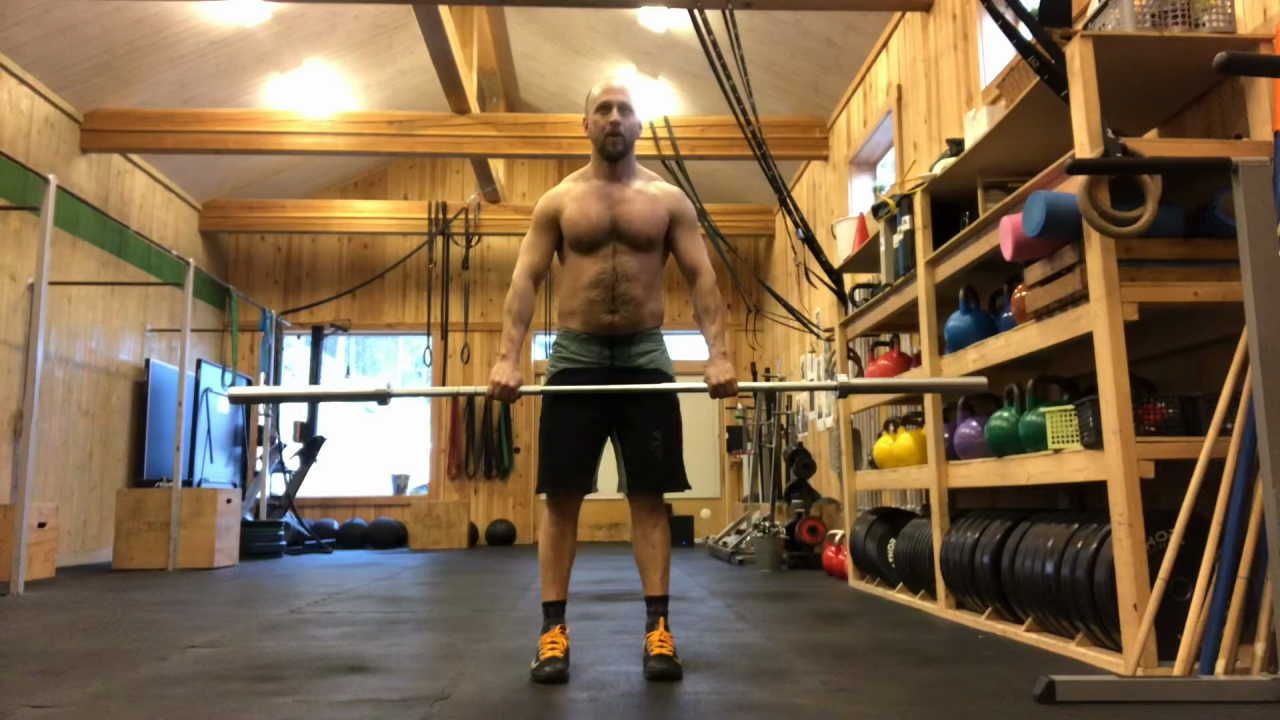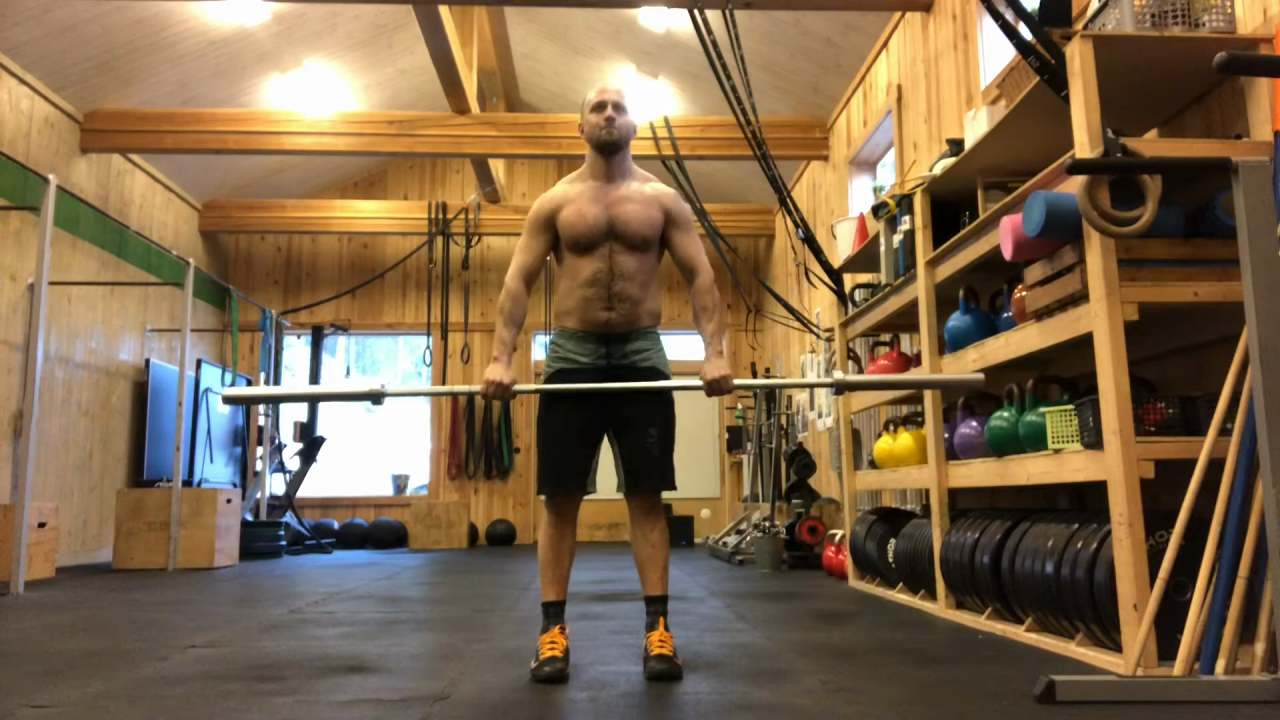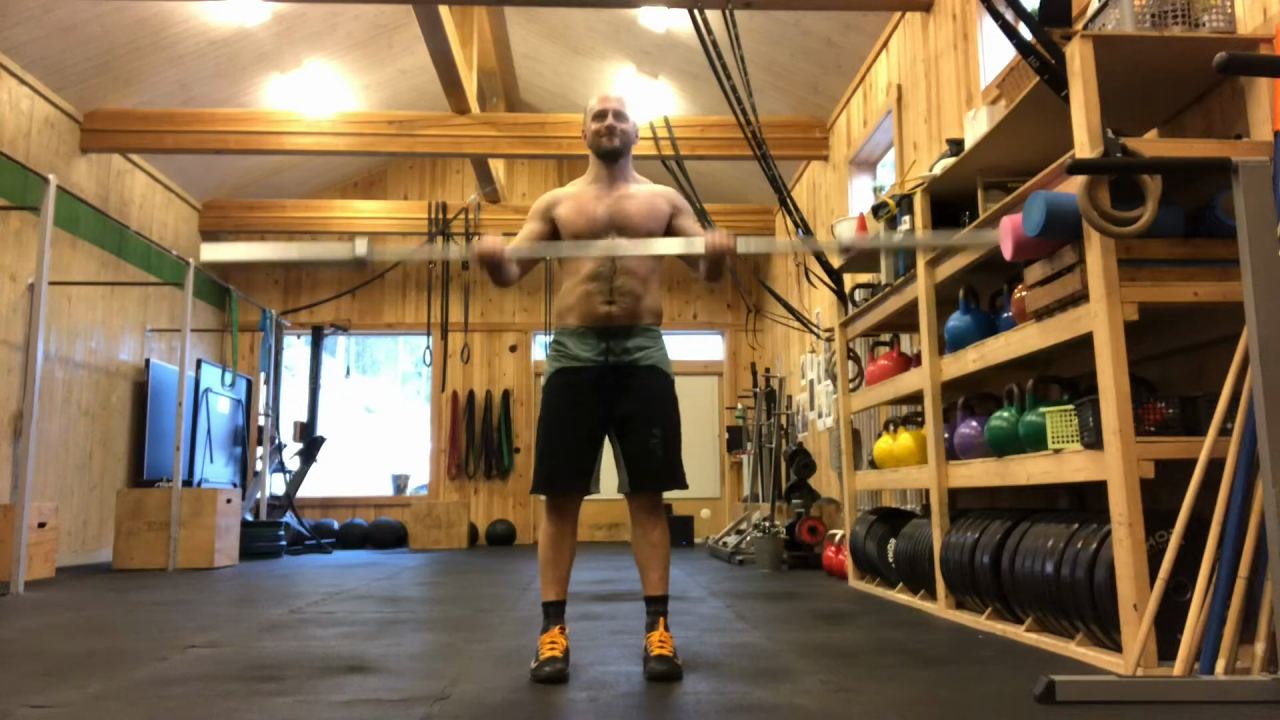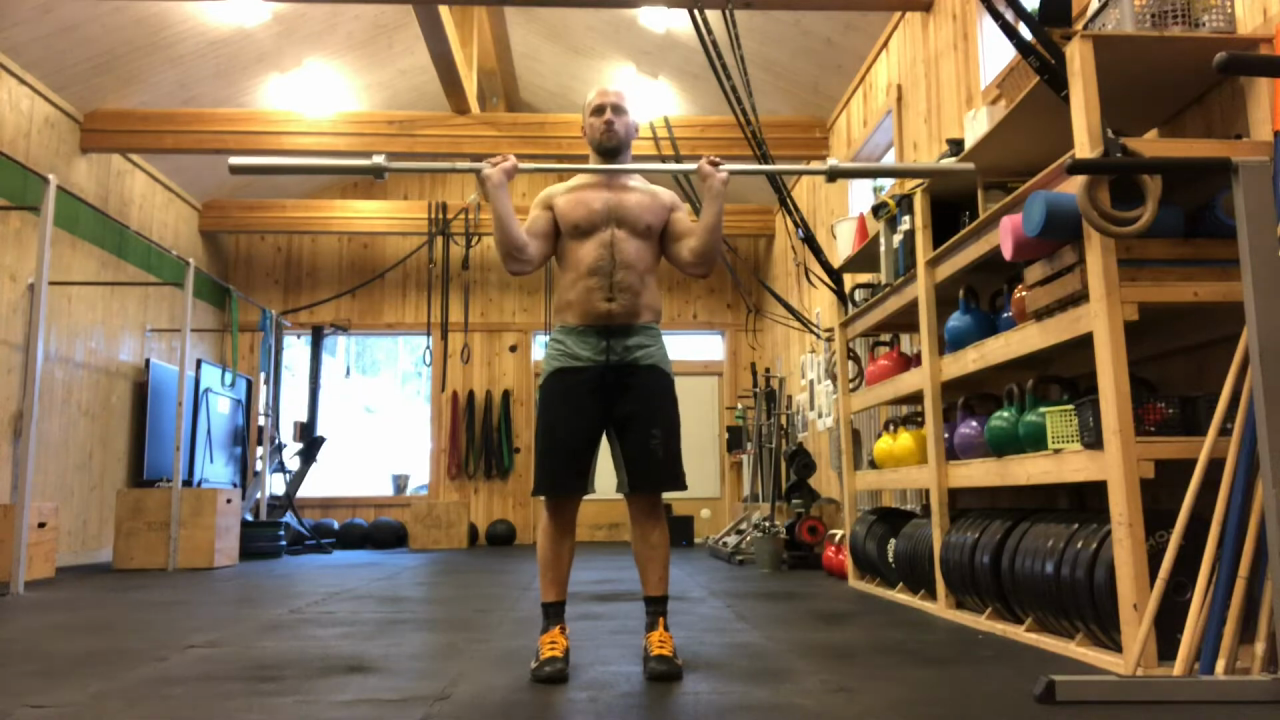
dt=0.4s
person 1, frame 1
left shoulder: (668, 199)
right shoulder: (557, 201)
left elbow: (701, 276)
right elbow: (525, 279)
left wrist: (719, 354)
right wrist: (507, 357)
left hip: (645, 357)
right hip: (574, 358)
left knee: (649, 497)
right knee: (561, 498)
left ankle: (657, 628)
right ankle: (553, 630)
person 1, frame 2
left shoulder: (663, 199)
right shoulder: (554, 201)
left elbow: (700, 275)
right elbow: (518, 279)
left wrist: (715, 352)
right wrist: (500, 356)
left hip: (641, 356)
right hip: (571, 356)
left knee: (646, 495)
right knee: (561, 498)
left ankle: (657, 628)
right ankle: (553, 629)
person 1, frame 3
left shoulder: (663, 198)
right shoulder: (557, 201)
left elbow: (708, 269)
right elbow: (512, 271)
left wrist: (717, 250)
right wrist: (494, 258)
left hip: (642, 354)
right hip: (574, 354)
left knee: (648, 493)
right knee: (561, 495)
left ankle: (657, 627)
right ankle: (553, 628)
person 1, frame 4
left shoulder: (663, 198)
right shoulder: (556, 197)
left elbow: (701, 262)
right elbow: (518, 260)
left wrist: (714, 194)
right wrist: (497, 192)
left hip: (642, 352)
right hip: (573, 352)
left knee: (648, 495)
right knee: (560, 496)
left ankle: (657, 628)
right ankle: (553, 630)
